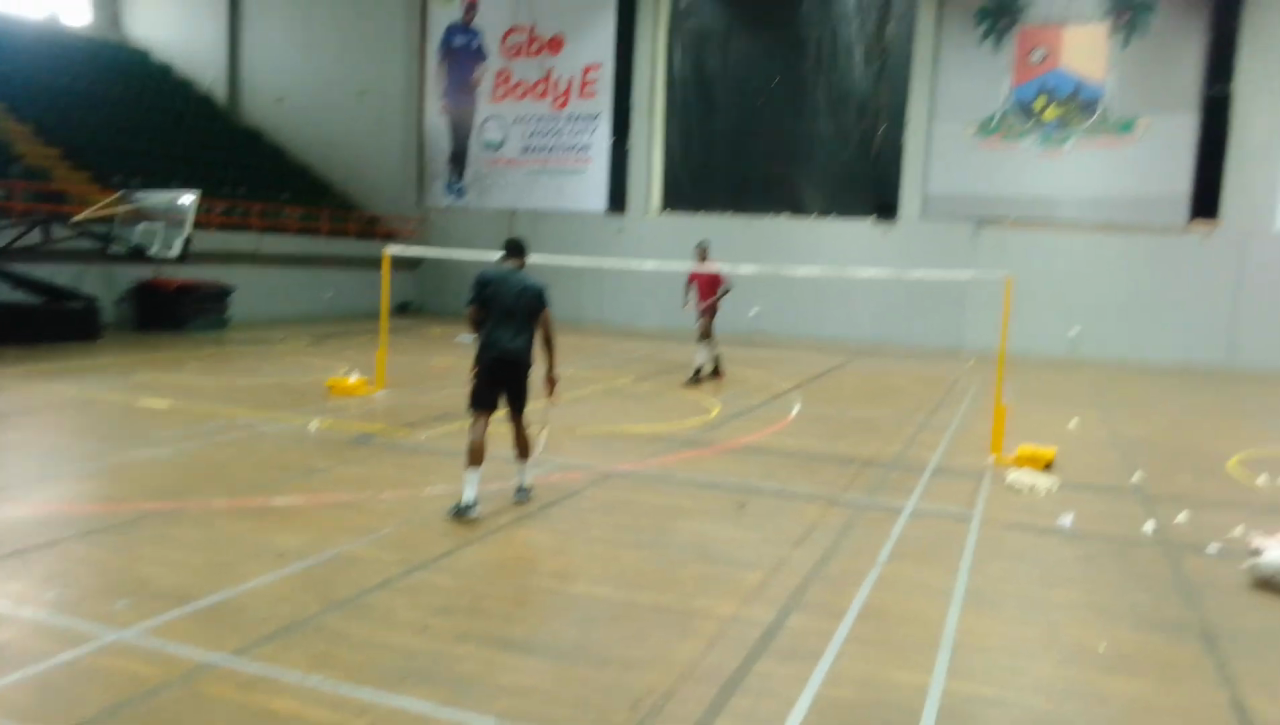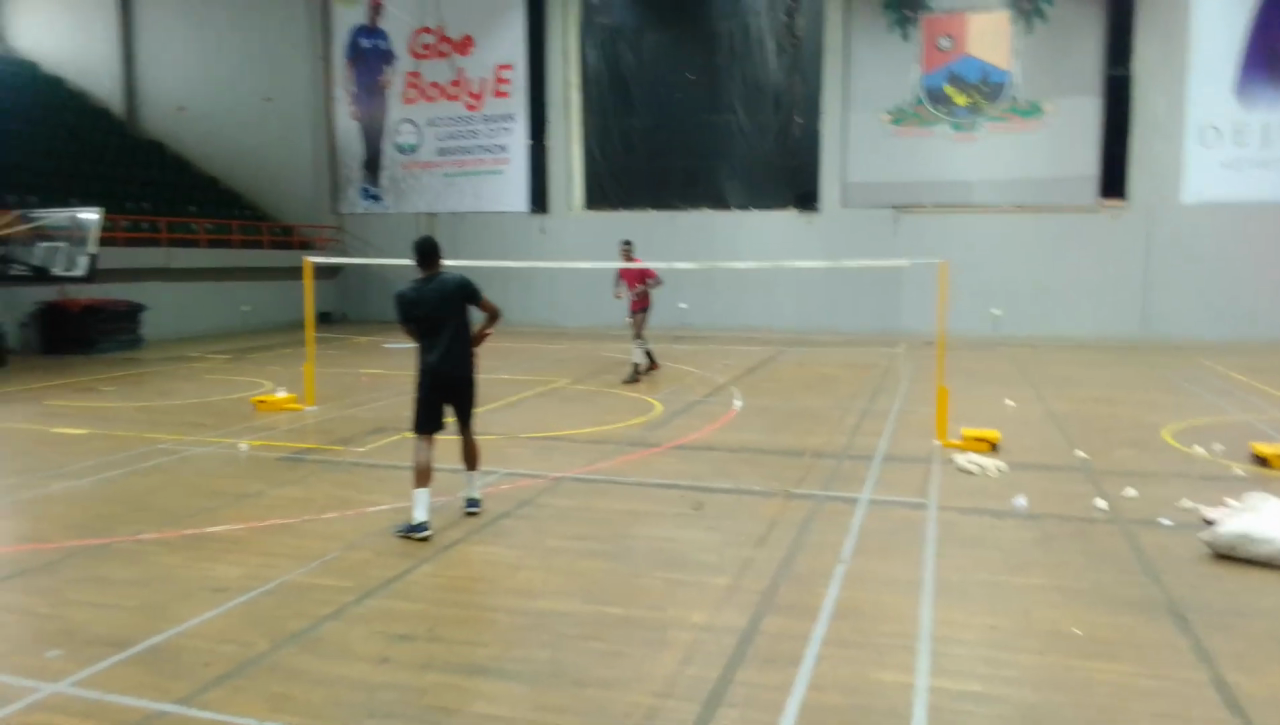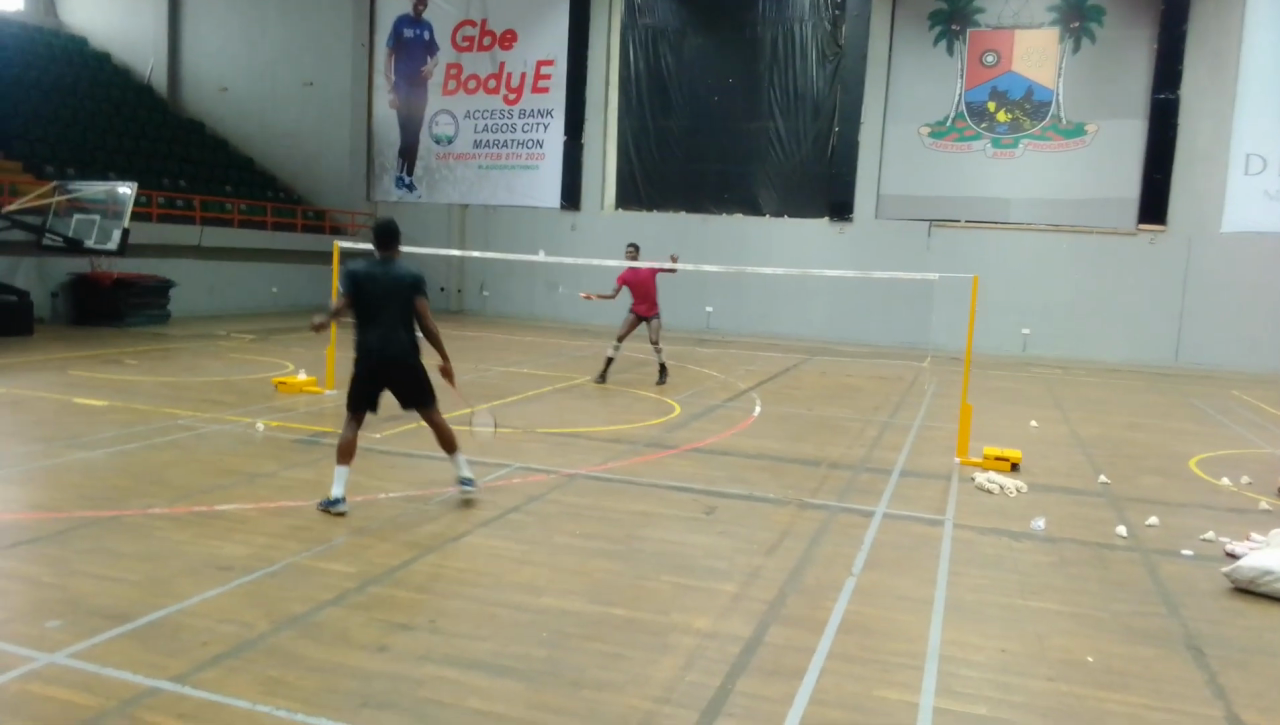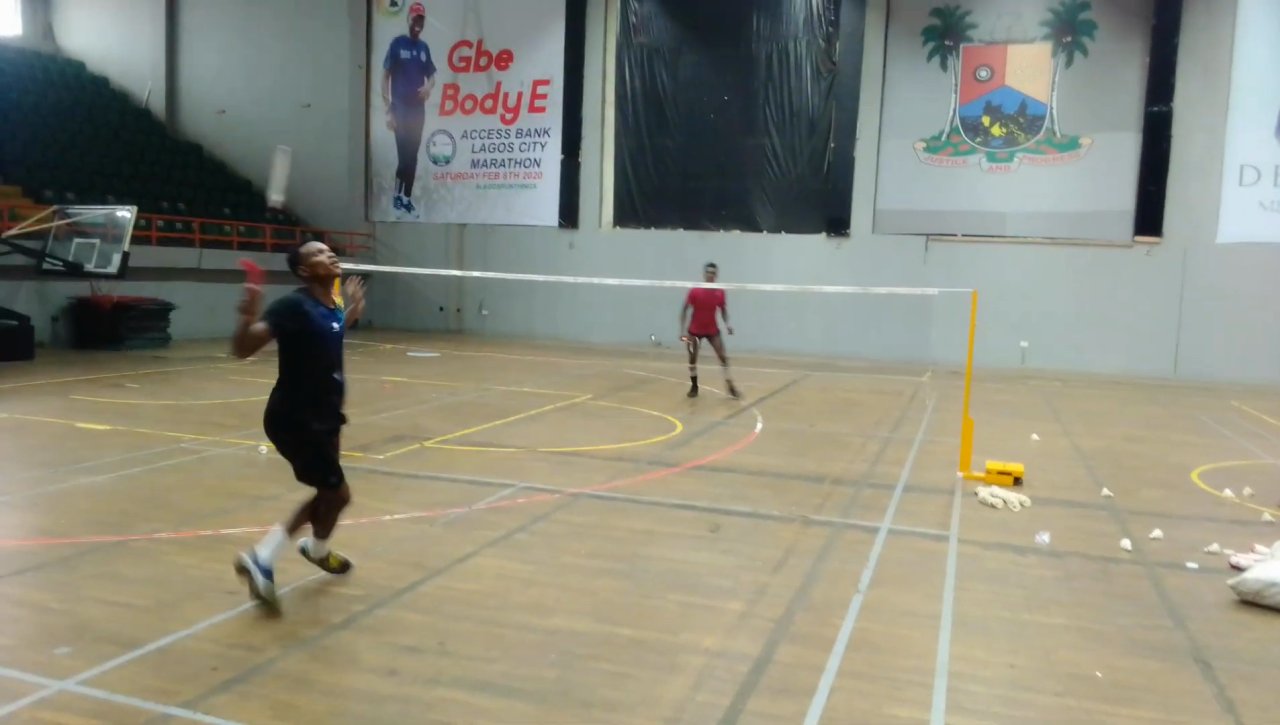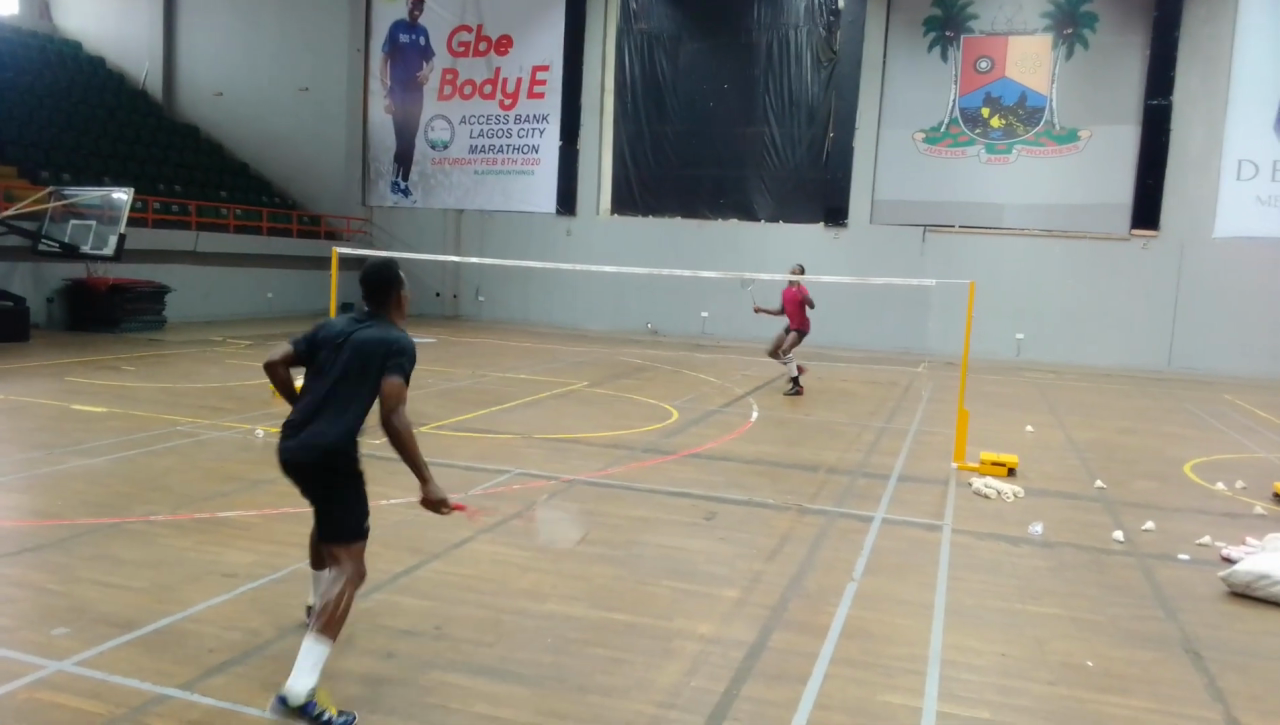
dt=1s
person 1, frame 1
left shoulder: (486, 277)
right shoulder: (535, 287)
left elbow: (473, 318)
right elbow: (546, 332)
right wrist: (550, 369)
left hip: (491, 355)
right hip: (519, 359)
left knee: (480, 421)
right knee: (517, 419)
left ankle: (470, 499)
right ankle: (523, 484)
person 1, frame 2
left shoulder: (405, 296)
right shoulder: (458, 283)
right elbow: (494, 313)
right wrist: (480, 333)
left hip: (431, 374)
right hip: (461, 372)
left knee: (424, 440)
right knee: (466, 430)
left ankle: (420, 519)
right ankle: (472, 496)
person 1, frame 3
left shoulder: (355, 273)
right shoulder: (412, 276)
left elbow: (337, 309)
right elbow: (425, 321)
left wrist: (323, 321)
right wrist: (445, 360)
left hip: (369, 359)
right hip: (405, 358)
left knee: (353, 422)
right knee: (433, 417)
left ankle: (337, 495)
right ankle: (465, 476)
person 1, frame 4
left shoulder: (335, 305)
right shoulder: (293, 305)
right elbow: (242, 350)
left wrist: (350, 314)
right wrist: (247, 317)
left hip: (322, 416)
right hip: (296, 418)
left knee: (327, 492)
right knee: (338, 494)
left ankle: (262, 559)
right ankle: (317, 550)
person 1, frame 5
left shoulder: (332, 328)
right shoulder: (397, 344)
left elbow: (274, 363)
right elbow: (393, 416)
right wrist: (426, 481)
left hip: (294, 447)
right hip: (331, 454)
left knee: (332, 515)
right knee: (349, 568)
left ankle: (320, 611)
person 2, frame 1
left shoulder: (476, 35)
right shoulder: (451, 30)
left elbow: (482, 62)
right elbow: (441, 63)
left wrist: (480, 74)
right wrist: (443, 97)
left hip: (469, 94)
right hip: (454, 94)
left knee: (464, 139)
right knee: (457, 139)
left ankle: (457, 182)
right ankle: (452, 183)
person 2, frame 2
left shoulder: (383, 35)
right shoulder: (357, 33)
left elbow: (390, 64)
right elbow: (349, 67)
left wrist: (389, 76)
right wrist: (352, 100)
left hip: (379, 96)
right hip: (363, 97)
left knee: (377, 145)
right knee: (371, 145)
left ankle: (373, 189)
right ankle: (366, 189)
person 2, frame 3
left shoulder: (427, 27)
right shoulder: (400, 22)
left elbow: (434, 55)
right elbow: (389, 55)
left wrist: (431, 65)
right wrist: (391, 88)
left hip: (420, 88)
right hip: (403, 87)
left knee: (414, 136)
right knee: (407, 135)
left ankle: (408, 179)
right ankle: (399, 178)
person 2, frame 4
left shoulder: (424, 48)
right shoulder: (397, 44)
left elbow: (431, 76)
right elbow: (386, 76)
left wrist: (428, 87)
right wrist: (388, 109)
left hip: (418, 109)
right hip: (400, 108)
left knee: (412, 156)
right knee: (404, 155)
left ankle: (407, 198)
right ankle: (398, 197)
person 2, frame 5
left shoulder: (423, 32)
right shoulder: (396, 27)
left elbow: (430, 60)
right elbow: (384, 60)
left wrist: (427, 71)
right wrist: (386, 93)
left hip: (416, 93)
right hip: (398, 92)
left knee: (410, 140)
right knee: (402, 140)
left ankle: (404, 183)
right ankle: (395, 183)
